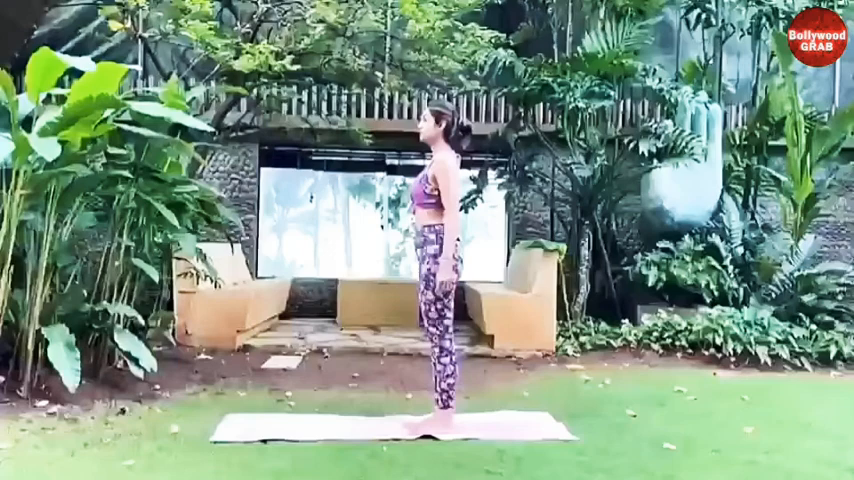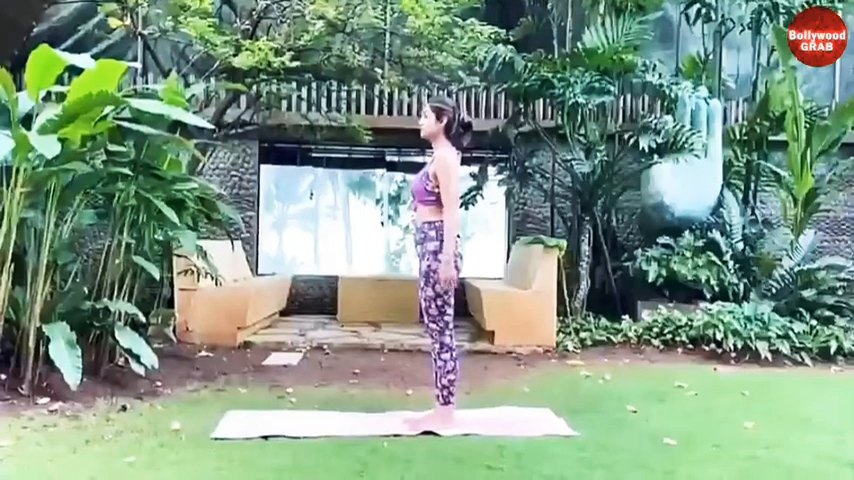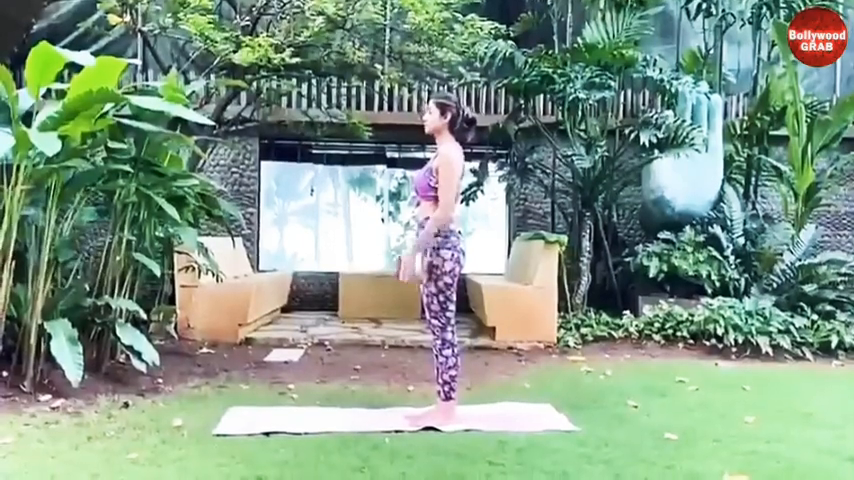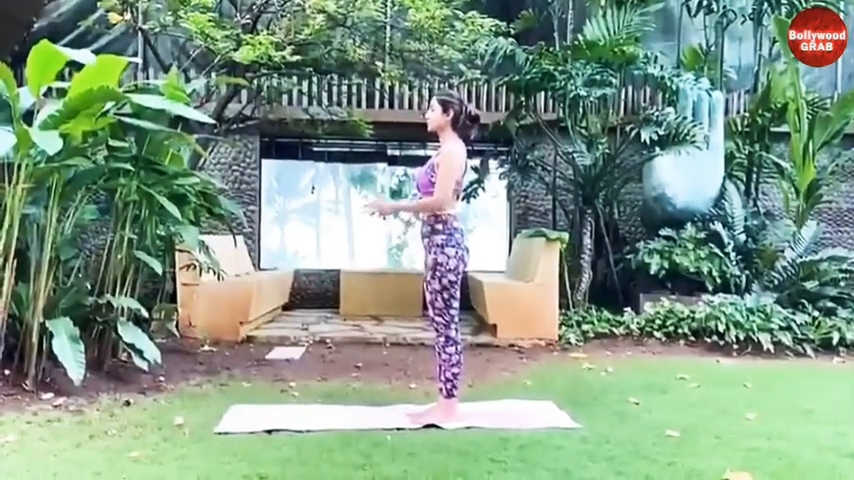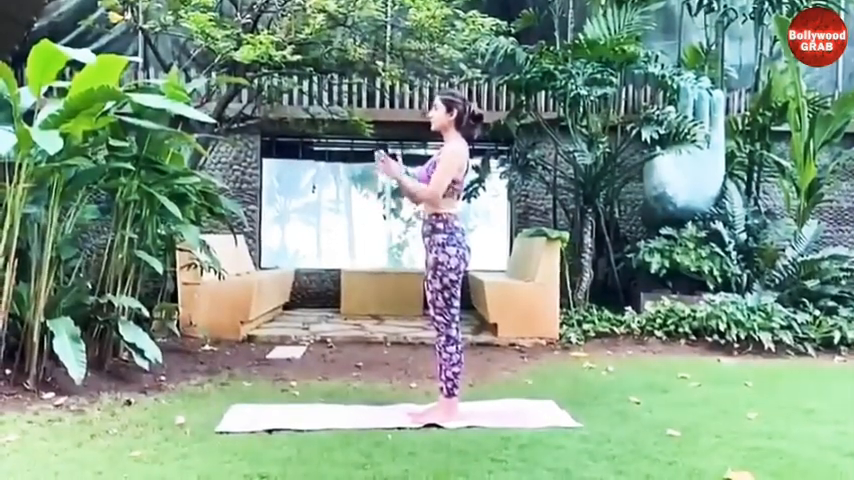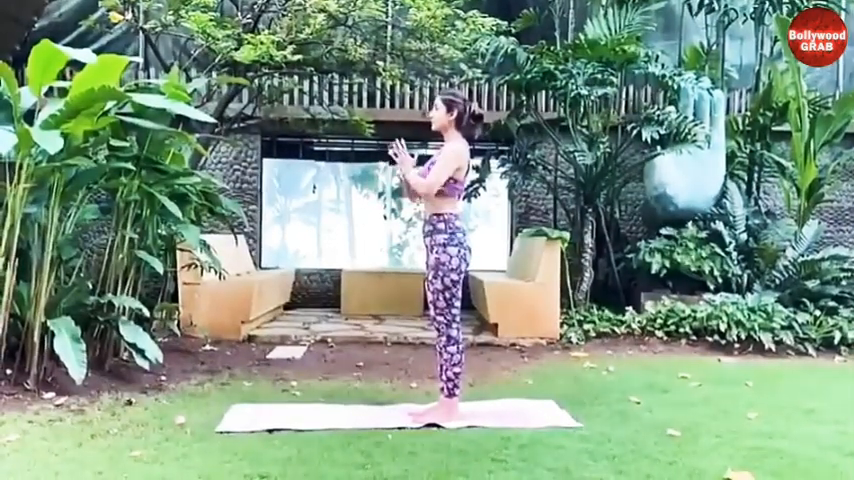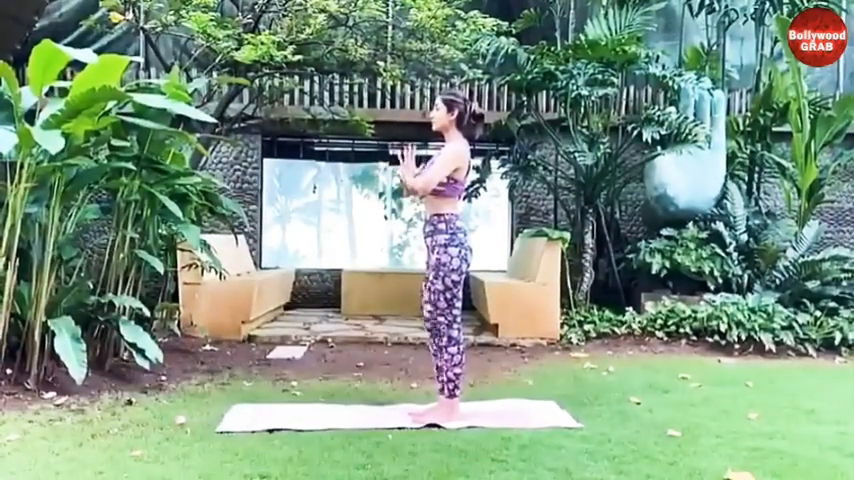
dt=0.5s
person 1, frame 1
left shoulder: (444, 160)
right shoulder: (438, 160)
left elbow: (452, 214)
left wrist: (447, 262)
left hip: (437, 249)
right hip: (430, 249)
left knee: (440, 334)
right knee: (436, 333)
left ankle: (444, 416)
right ankle: (441, 412)
person 1, frame 2
left shoulder: (445, 157)
right shoulder: (438, 157)
left elbow: (451, 212)
left wrist: (448, 258)
left hip: (437, 246)
right hip: (430, 245)
left knee: (441, 330)
right knee: (436, 330)
left ankle: (445, 413)
right ankle: (442, 409)
person 1, frame 3
left shoulder: (449, 153)
right shoulder: (442, 153)
left elbow: (443, 210)
left wrist: (413, 250)
right wrist: (415, 249)
left hip: (442, 244)
right hip: (434, 244)
left knee: (443, 327)
right knee: (439, 326)
left ankle: (447, 408)
right ankle: (444, 403)
person 1, frame 4
left shoulder: (452, 150)
right shoulder: (446, 150)
left elbow: (439, 202)
left wrist: (393, 206)
right wrist: (394, 207)
left hip: (445, 239)
right hip: (437, 239)
left knee: (446, 324)
right knee: (441, 323)
left ankle: (448, 406)
right ankle: (446, 401)
person 1, frame 5
left shoulder: (455, 148)
right shoulder: (447, 150)
left elbow: (432, 194)
right elbow: (420, 197)
left wrist: (400, 175)
right wrist: (399, 176)
left hip: (446, 238)
right hip: (438, 237)
left knee: (446, 322)
right knee: (442, 322)
left ankle: (449, 405)
right ankle: (446, 400)
person 1, frame 6
left shoulder: (456, 148)
right shoulder: (447, 149)
left elbow: (427, 188)
right elbow: (414, 193)
left wrist: (408, 169)
right wrist: (405, 169)
left hip: (447, 238)
right hip: (438, 237)
left knee: (448, 322)
right knee: (441, 321)
left ankle: (449, 404)
right ankle: (446, 400)
person 1, frame 7
left shoulder: (456, 148)
right shoulder: (448, 150)
left elbow: (423, 185)
right elbow: (414, 189)
left wrist: (409, 176)
right wrist: (408, 175)
left hip: (448, 239)
right hip: (439, 238)
left knee: (447, 322)
right knee: (436, 320)
left ankle: (450, 405)
right ankle: (445, 399)
